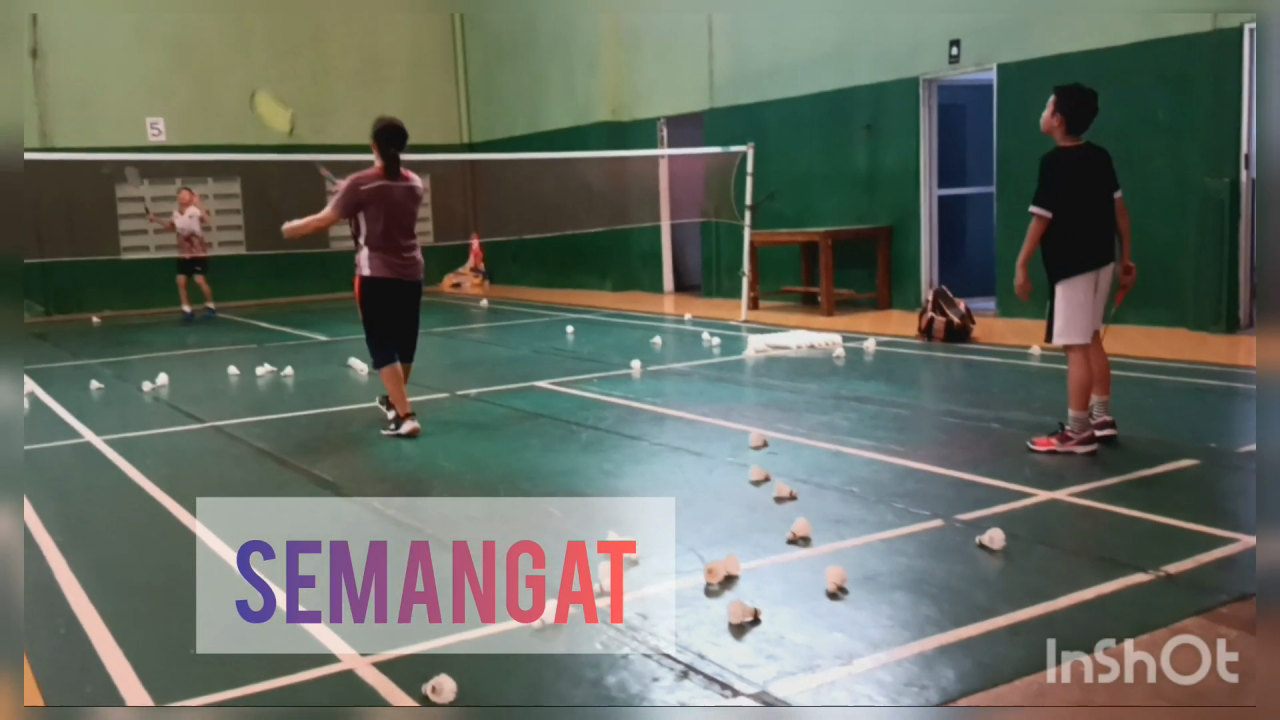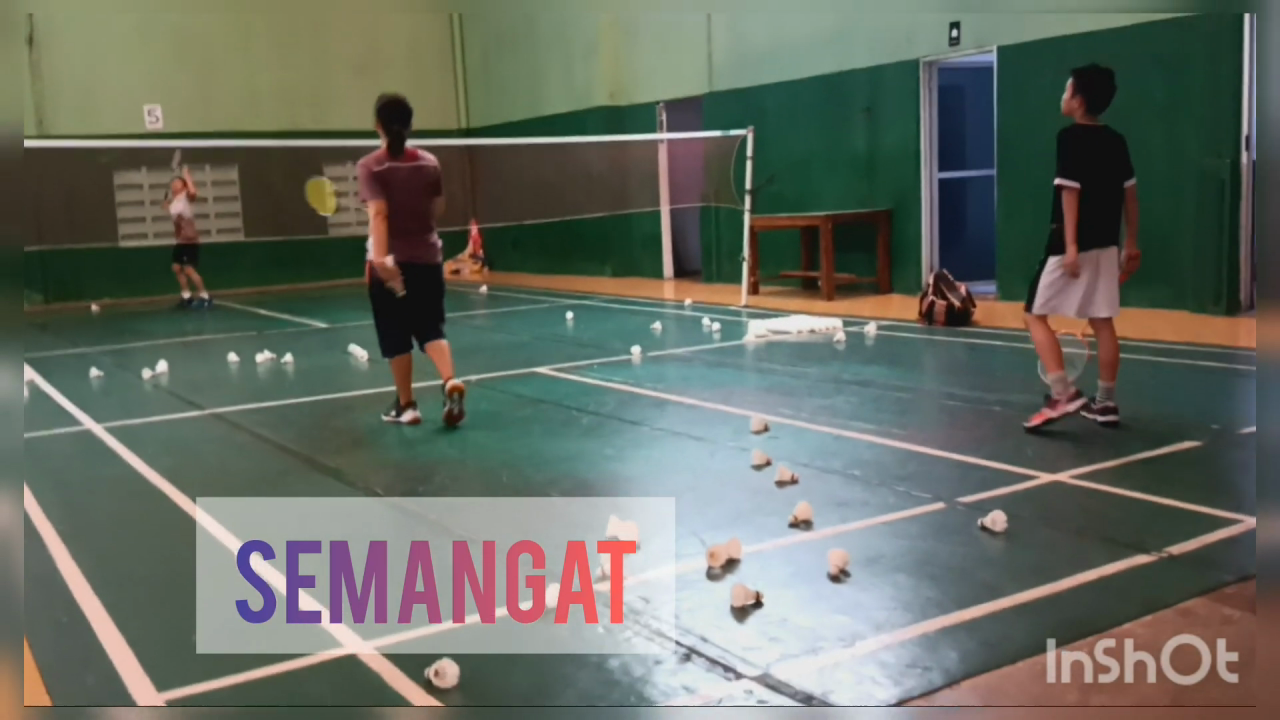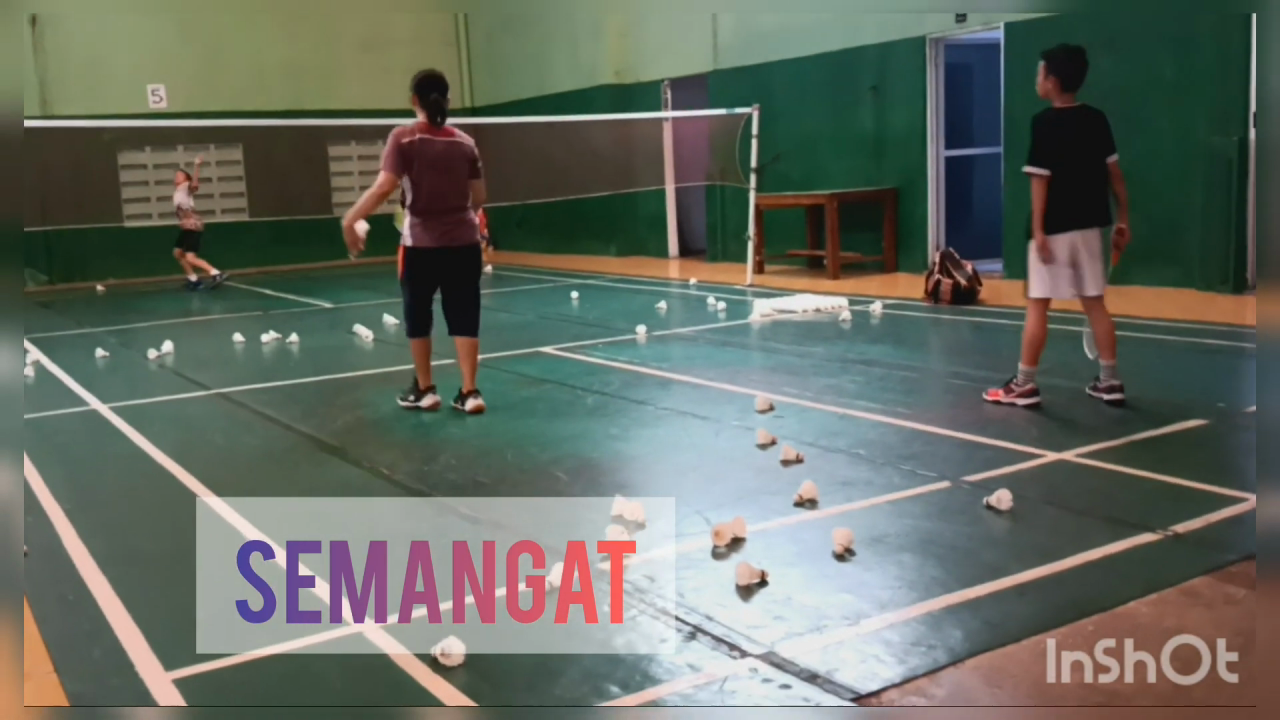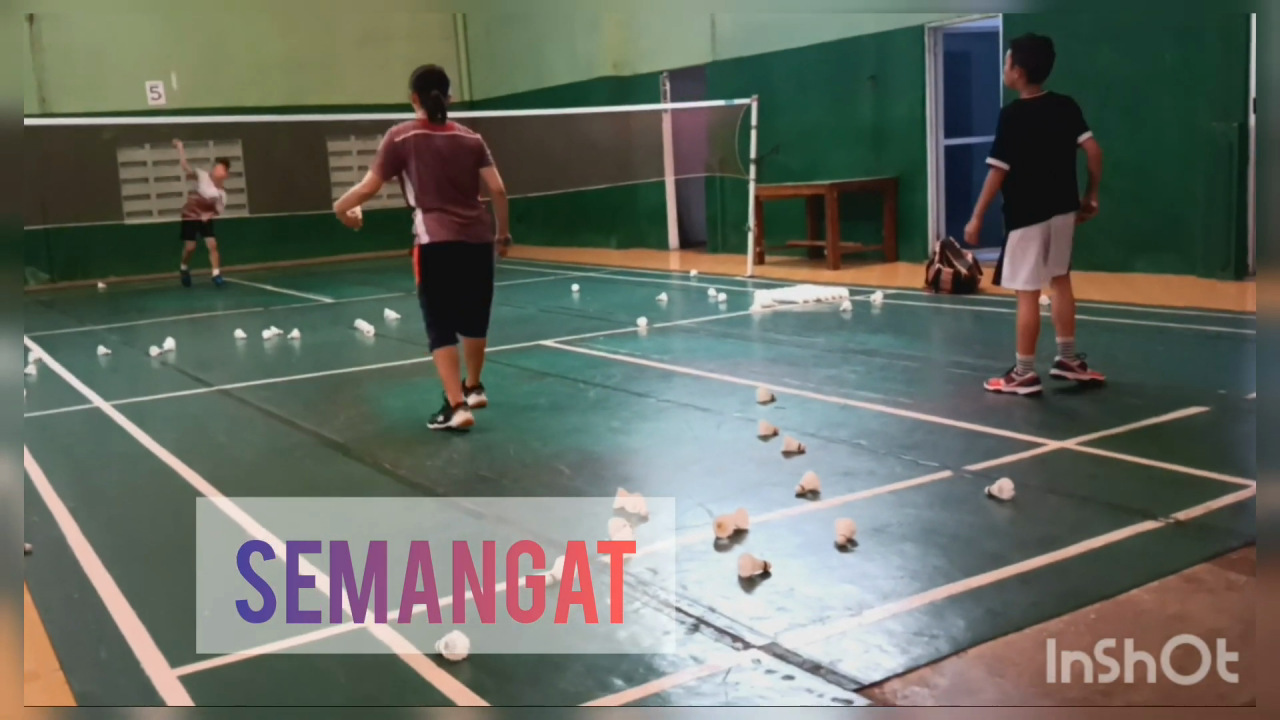
dt=0.4s
person 1, frame 1
left shoulder: (1054, 162)
right shoulder: (1100, 157)
left elbow: (1041, 219)
right elbow: (1120, 209)
left wrist: (1021, 265)
right wrist: (1126, 257)
left hip: (1071, 265)
right hip: (1101, 260)
left knee: (1075, 346)
right knee: (1091, 339)
left ankle: (1078, 432)
right ankle: (1102, 417)
person 1, frame 2
left shoulder: (1070, 137)
right shoulder: (1116, 141)
left elbow: (1070, 192)
right elbow: (1130, 195)
left wrist: (1070, 243)
right wrist: (1131, 243)
left hip: (1078, 245)
right hip: (1105, 244)
left knee: (1035, 315)
right knee: (1102, 322)
left ankle: (1062, 392)
right ankle: (1105, 402)
person 1, frame 3
left shoulder: (1045, 122)
right shoulder: (1097, 120)
left elbow: (1040, 180)
right elbow: (1114, 173)
left wrist: (1039, 231)
right wrist: (1122, 220)
left hip: (1055, 229)
right hip: (1090, 225)
left knee: (1038, 304)
right knee: (1094, 302)
left ankle: (1024, 384)
right ankle: (1110, 381)
person 1, frame 4
left shoulder: (1012, 115)
right shoulder: (1066, 106)
left elbow: (998, 171)
right elbow: (1094, 151)
left wrist: (977, 217)
right wrist: (1091, 195)
left hip: (1027, 214)
right hip: (1063, 208)
left knee: (1026, 293)
right knee: (1060, 280)
left ankle: (1024, 373)
right ankle: (1067, 358)
person 2, frame 1
left shoulder: (360, 184)
right shoulder: (415, 184)
left elbow: (325, 220)
left wrist: (292, 227)
left hip: (376, 275)
right hip: (411, 274)
left knee: (383, 346)
right knee: (404, 343)
left ankle: (405, 416)
right ankle: (395, 400)
person 2, frame 2
left shoulder: (370, 166)
right shoulder: (429, 163)
left elbow: (378, 214)
right elbow: (436, 211)
left wrist: (380, 257)
left hip: (391, 260)
right hip: (427, 258)
left knee: (394, 334)
right knee: (431, 327)
left ankle: (405, 405)
right ankle: (450, 381)
person 2, frame 3
left shoulder: (403, 138)
right shoulder: (465, 142)
left elbow: (383, 188)
right elbow: (479, 197)
left wrist: (350, 220)
left hip: (422, 242)
right hip: (465, 241)
left knee: (418, 316)
right knee: (464, 315)
left ankle: (424, 389)
right ankle: (470, 392)
person 2, frame 4
left shoulder: (401, 137)
right shoulder: (470, 138)
left elbow: (369, 186)
right elbow: (497, 189)
left wrist: (341, 207)
right wrist: (503, 231)
left hip: (436, 241)
right hip: (478, 239)
left knee: (439, 324)
right knee: (474, 318)
left ankle: (456, 405)
right ankle: (474, 388)
